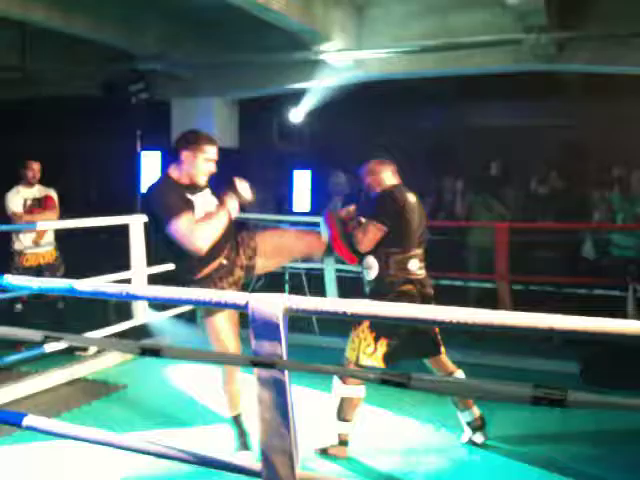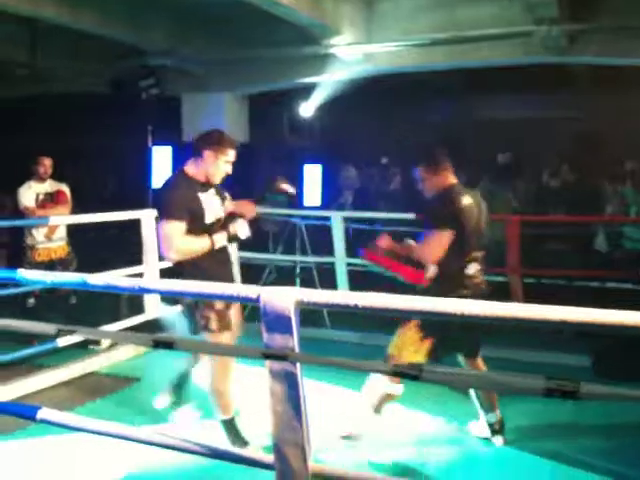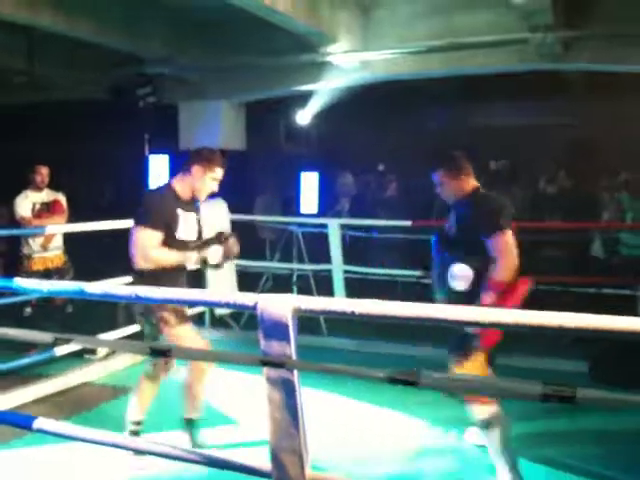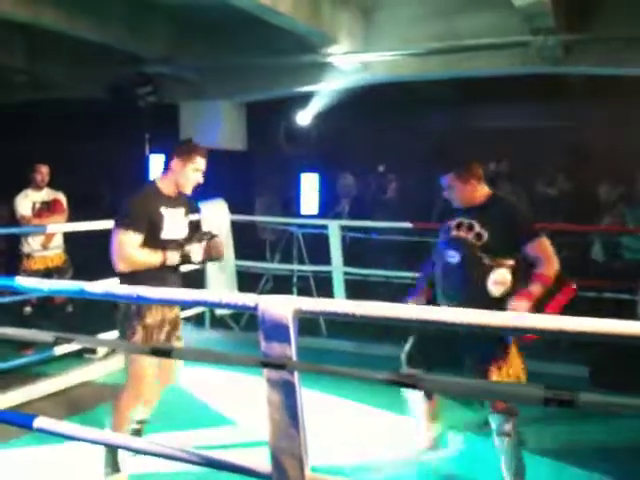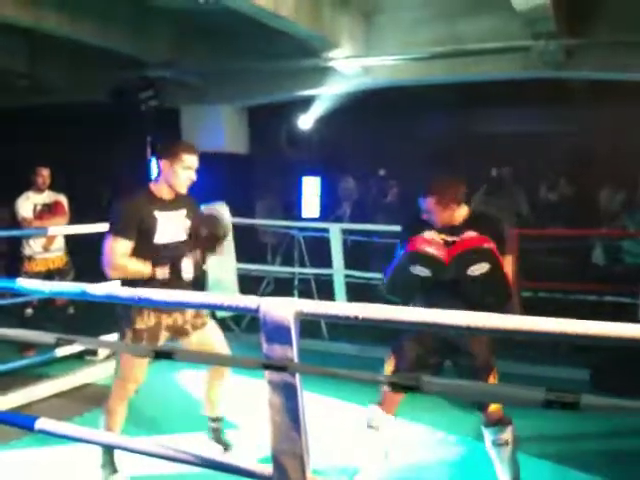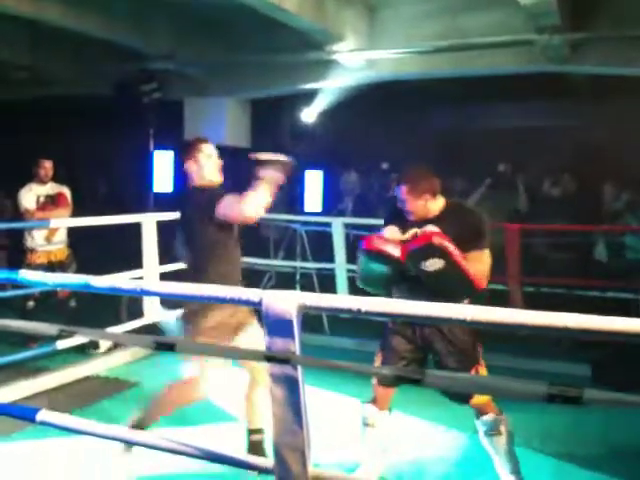
dt=0.3s
person 1, frame 1
left shoulder: (198, 184)
right shoulder: (162, 195)
right elbow: (198, 240)
left wrist: (235, 199)
right wrist: (230, 201)
left hip: (235, 253)
right hip: (208, 277)
left knee: (288, 239)
right knee: (230, 353)
right ankle: (238, 427)
person 1, frame 2
left shoulder: (209, 184)
right shoulder: (176, 192)
left elbow: (233, 209)
right elbow: (171, 249)
right wrist: (222, 236)
left hip: (222, 275)
left knee: (231, 330)
right knee: (224, 356)
left ankle: (181, 384)
right ankle: (229, 427)
person 1, frame 3
left shoulder: (192, 204)
right shoulder: (158, 201)
right elbow: (142, 256)
left wrist: (217, 247)
right wrist: (196, 256)
left knee: (159, 365)
right knee: (201, 358)
left ankle: (134, 434)
right ankle: (191, 425)
person 1, frame 4
left shoulder: (183, 202)
right shoulder: (140, 202)
right elbow: (122, 258)
left wrist: (202, 247)
right wrist: (177, 255)
right hip: (141, 303)
left knee: (168, 371)
right knee: (137, 380)
left ankle: (136, 430)
person 1, frame 5
left shoulder: (188, 205)
right shoulder: (133, 207)
left elbow: (205, 243)
right elbow: (113, 262)
left wrist: (211, 238)
right wrist: (166, 271)
left hip: (184, 303)
right hip: (147, 310)
left knee: (222, 358)
right knee: (127, 385)
left ankle: (214, 426)
person 1, frame 6
left shoulder: (217, 196)
right shoulder: (201, 197)
right elbow: (248, 212)
right wrist: (269, 178)
left hip: (230, 301)
right hip: (209, 307)
left knee: (263, 371)
right knee: (199, 386)
left ankle: (257, 449)
right ankle: (137, 429)
person 2, frame 1
left shoulder: (386, 199)
right shoulder: (414, 200)
left elbow: (363, 243)
left wrist: (349, 219)
left hip: (391, 293)
right hip: (419, 288)
left knee: (353, 365)
right knee: (438, 358)
left ankle: (341, 441)
right ankle: (476, 425)
person 2, frame 2
left shoulder: (443, 203)
right shoulder: (474, 200)
left elbow: (430, 254)
left wrist: (393, 246)
right wrist: (436, 250)
left hip: (444, 295)
right hip: (471, 291)
left knee: (397, 359)
right knee: (471, 359)
right ankle: (493, 425)
person 2, frame 3
left shoulder: (483, 207)
right shoulder: (463, 206)
left elbow: (507, 257)
left wrist: (488, 301)
left hip: (473, 308)
right hip: (458, 305)
right knee: (471, 376)
right ankle: (482, 429)
person 2, frame 4
left shoulder: (509, 213)
right shoulder: (453, 213)
left elbow: (549, 262)
right elbow: (439, 255)
left wrist: (526, 298)
right wrist: (420, 292)
right hip: (450, 311)
right knee: (413, 362)
right ankle: (428, 432)
person 2, frame 5
left shoulder: (488, 227)
right shoulder: (416, 227)
left elbow: (505, 281)
right elbow: (395, 280)
left wrist: (486, 256)
right wrist: (416, 255)
left hip: (468, 329)
right hip: (422, 326)
left knee: (491, 407)
right knee: (388, 397)
person 2, frame 6
left shoulder: (467, 220)
right shoulder: (396, 218)
left elbow: (479, 279)
right elbow: (375, 274)
left wrist: (447, 251)
right wrist: (382, 247)
left hip: (449, 322)
right hip: (405, 319)
left knee: (481, 400)
right knee: (380, 393)
person 3, frame 1
left shoulder: (49, 192)
right shoulder: (13, 195)
left elbow: (54, 215)
right elbow: (18, 220)
left wrist: (28, 217)
right wrist: (42, 217)
left hip: (48, 251)
right hip: (23, 252)
person 3, frame 2
left shoulder: (61, 187)
right shoulder: (25, 190)
left elbow: (66, 209)
right elbow: (30, 215)
left wrist: (41, 212)
right wrist: (55, 210)
left hip: (60, 245)
right hip: (36, 247)
person 3, frame 3
left shoulder: (57, 197)
right shoulder: (22, 199)
left elbow: (62, 219)
right elbow: (26, 225)
left wrist: (37, 221)
right wrist: (50, 221)
left hip: (56, 255)
right hip: (32, 257)
person 3, frame 4
left shoulder: (57, 196)
right shoulder: (22, 198)
left elbow: (62, 217)
right elbow: (26, 223)
left wrist: (37, 220)
right wrist: (51, 219)
left hip: (56, 254)
right hip: (32, 256)
left knee: (61, 295)
person 3, frame 5
left shoulder: (59, 198)
right shoulder: (23, 200)
left elbow: (63, 219)
right elbow: (27, 225)
left wrist: (38, 222)
right wrist: (52, 222)
left hip: (57, 255)
right hip: (33, 257)
left knee: (63, 296)
right ankle: (28, 341)
person 3, frame 6
left shoulder: (62, 190)
right shoulder: (26, 192)
left elbow: (66, 212)
right elbow: (29, 217)
left wrist: (41, 214)
right wrist: (55, 214)
left hip: (60, 248)
right hip: (36, 251)
left knee: (65, 289)
